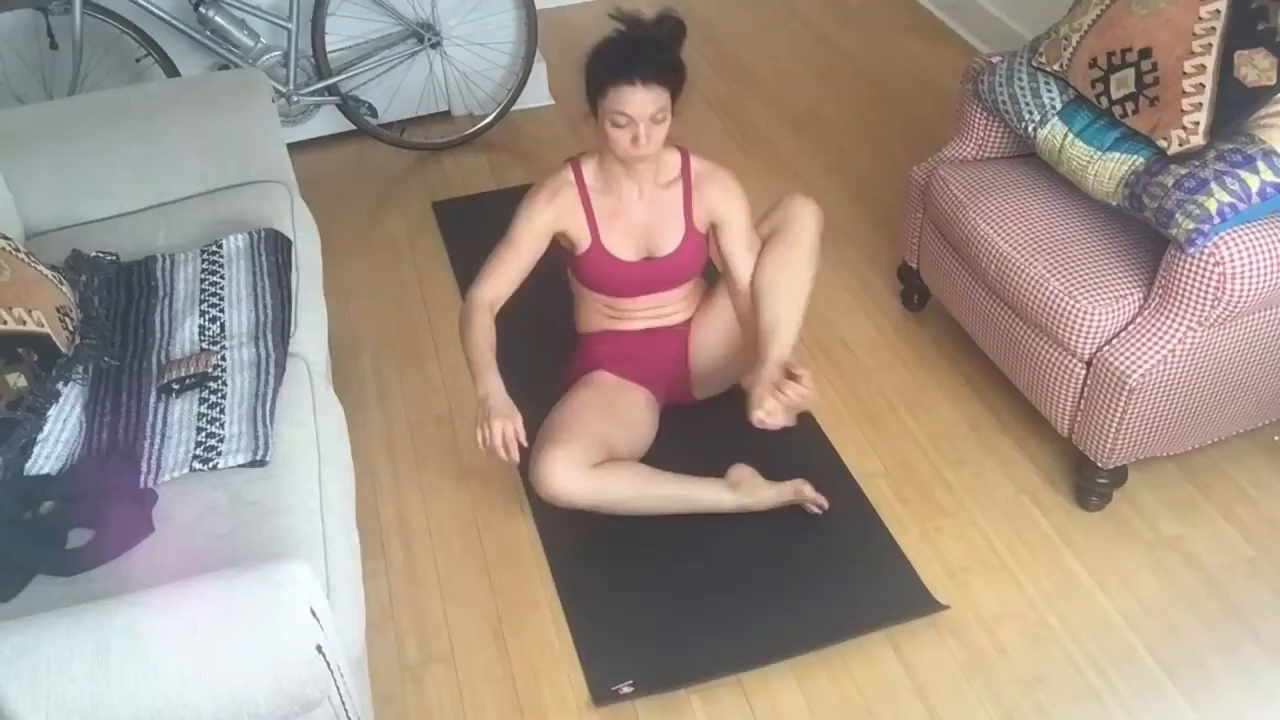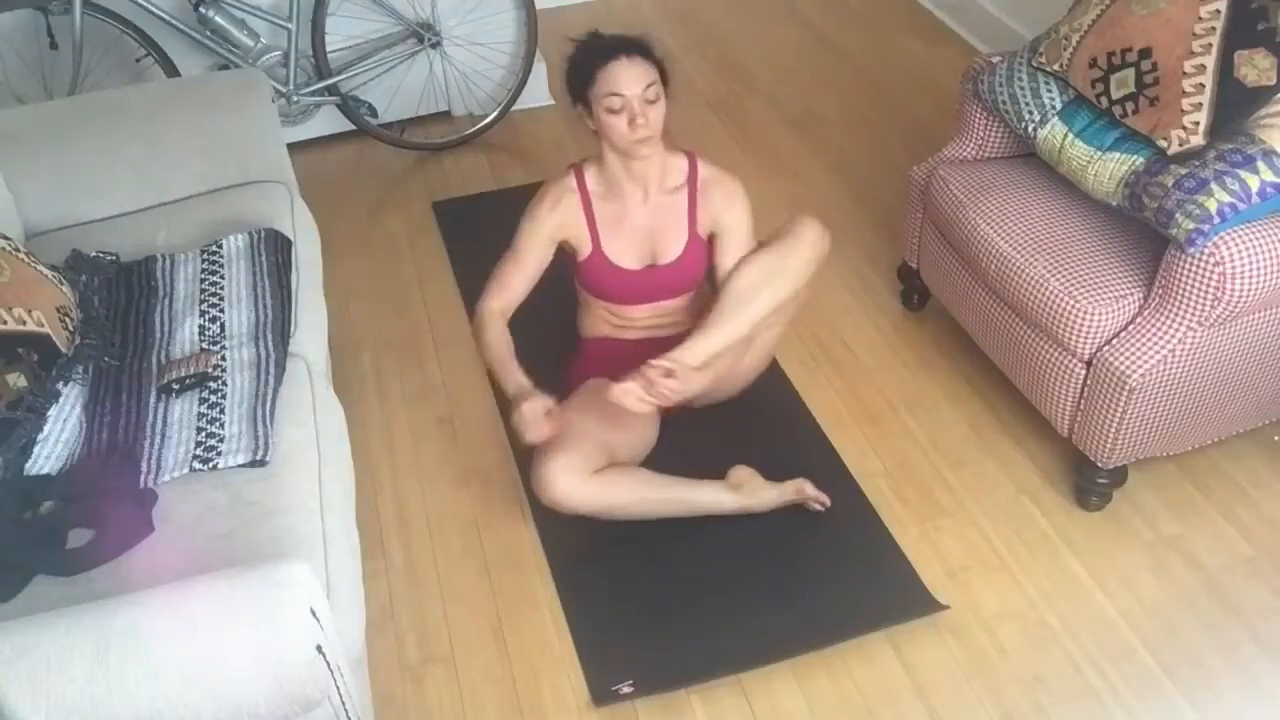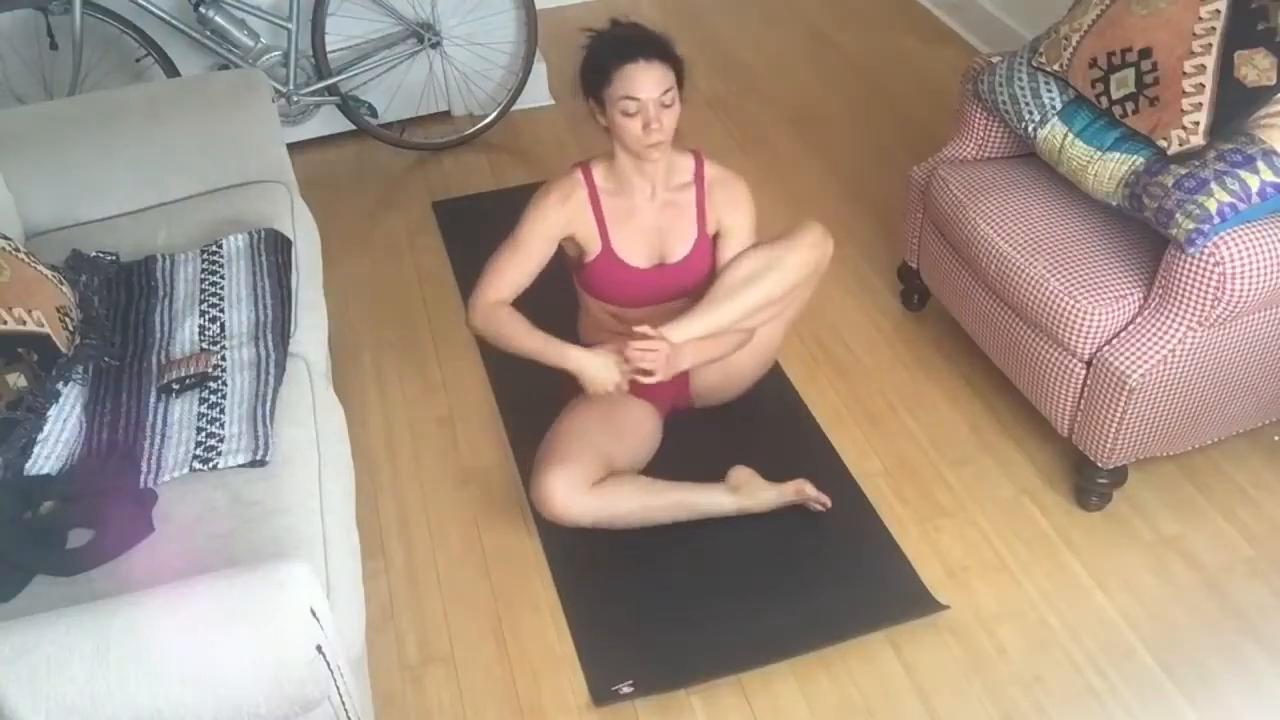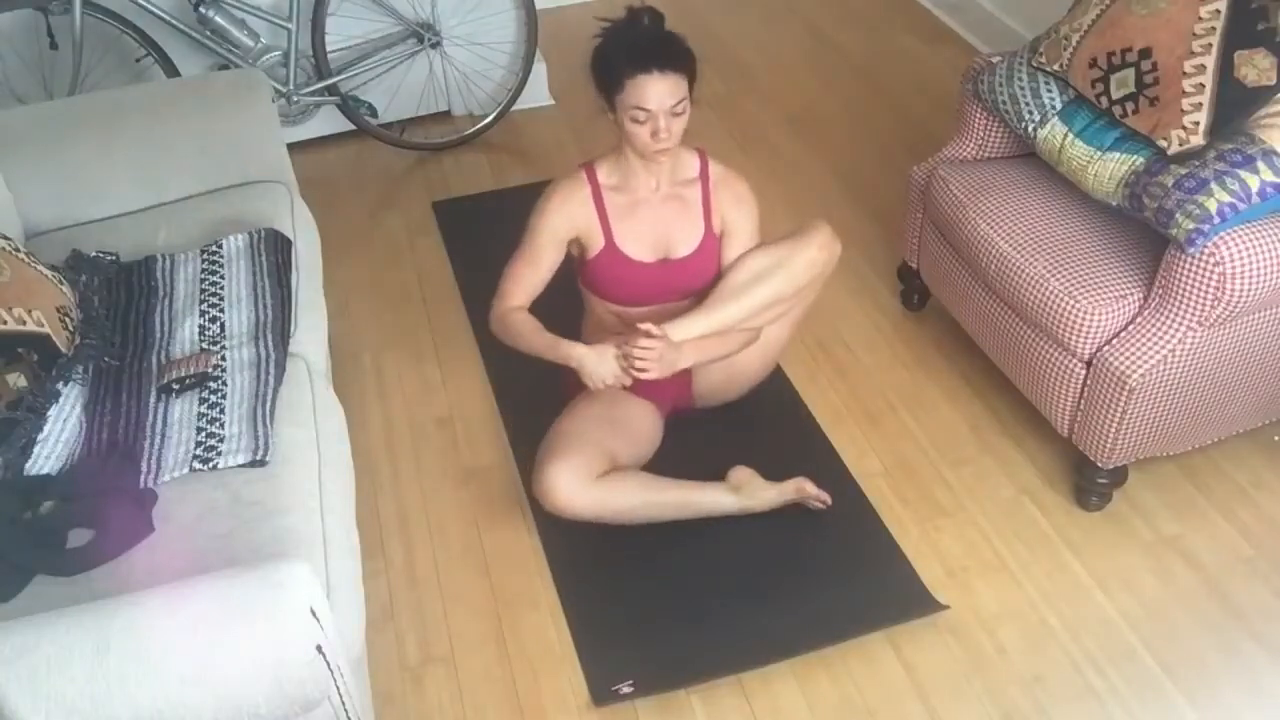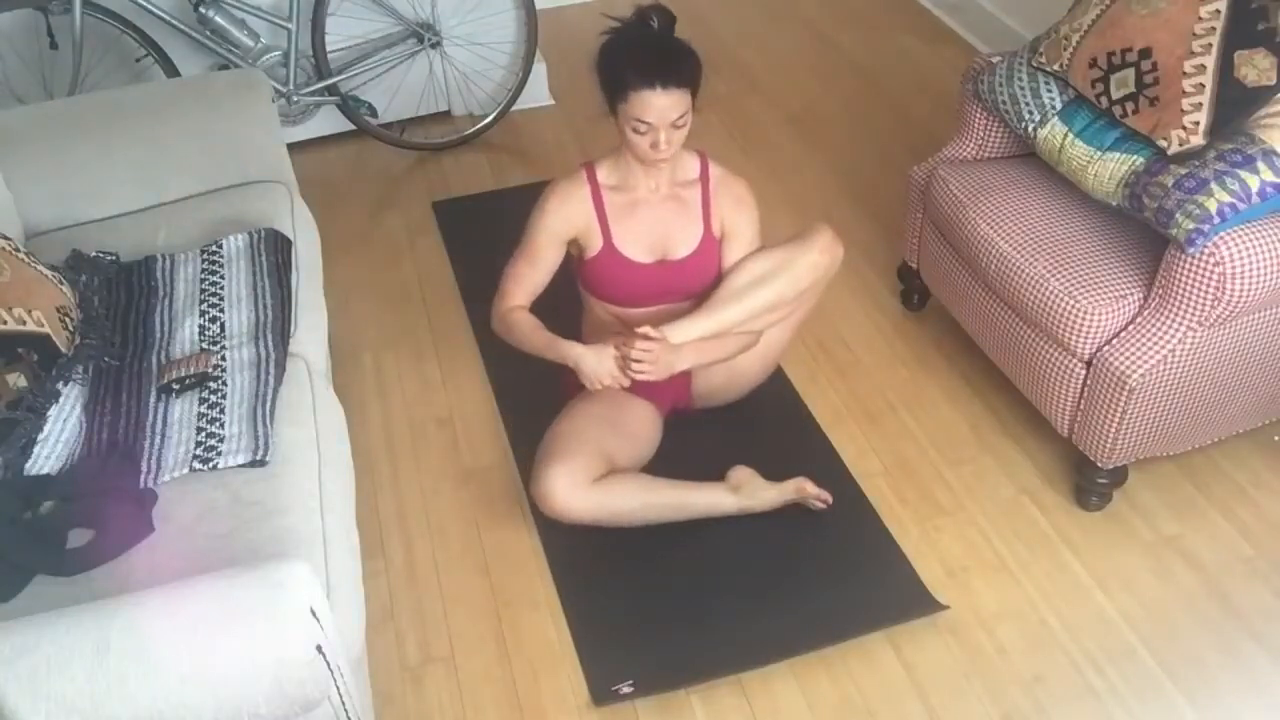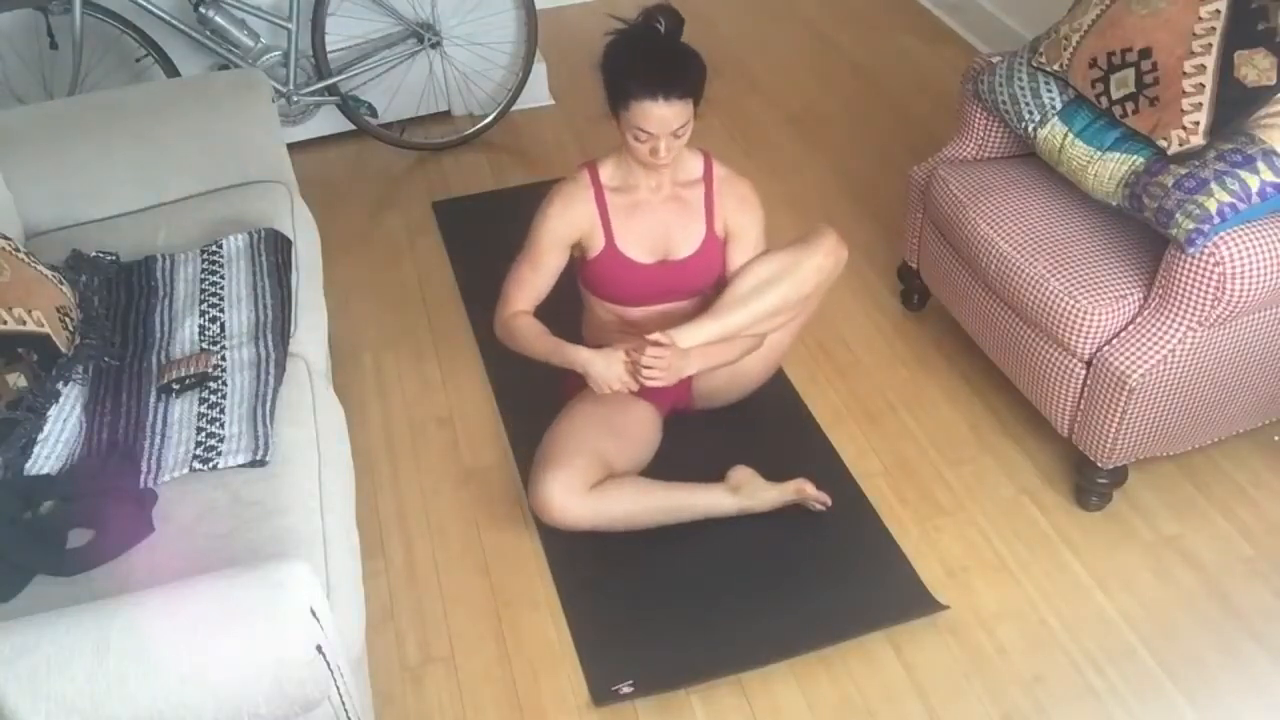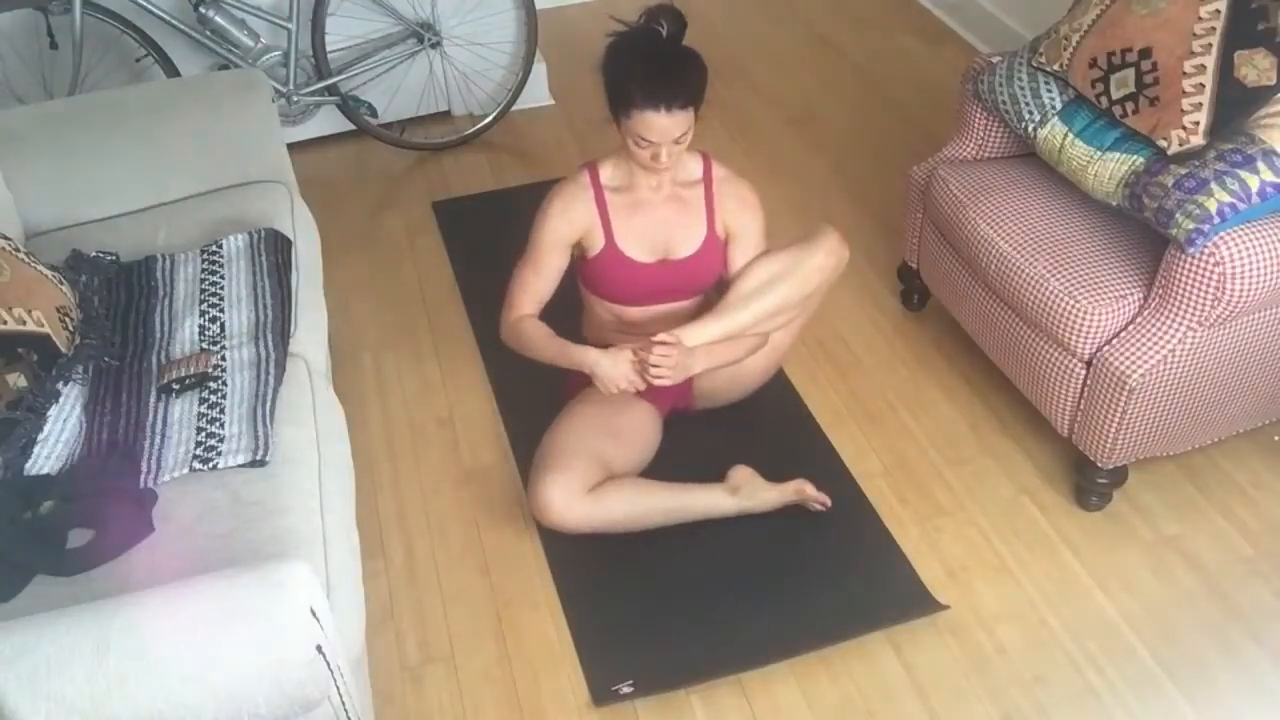
dt=0.4s
person 1, frame 1
left shoulder: (712, 186)
right shoulder: (560, 197)
left elbow: (753, 290)
right elbow: (481, 301)
left wrist: (770, 372)
right wrist: (491, 391)
left hip: (700, 351)
right hip: (615, 370)
left knee: (800, 213)
right knee: (555, 475)
left ankle: (768, 379)
right ankle: (737, 495)
person 1, frame 2
left shoulder: (717, 191)
right shoulder: (563, 204)
left elbow: (740, 307)
right elbow: (490, 311)
left wrist: (680, 370)
right wrist: (520, 391)
left hip: (701, 365)
right hip: (614, 373)
left knee: (807, 236)
right knee: (557, 481)
left ankle: (673, 370)
right ankle: (737, 496)
person 1, frame 3
left shoulder: (723, 191)
right shoulder: (568, 201)
left elbow: (740, 324)
right elbow: (484, 308)
left wrist: (676, 352)
right wrist: (577, 359)
left hip: (703, 367)
right hip: (618, 384)
left knee: (812, 243)
right knee: (557, 496)
left ankle: (666, 341)
right ankle: (736, 496)
person 1, frame 4
left shoulder: (727, 191)
right shoulder: (572, 201)
left elbow: (746, 323)
right elbow: (505, 313)
left wrist: (677, 349)
right wrist: (577, 355)
left hip: (705, 366)
right hip: (620, 382)
left knee: (819, 243)
right knee: (559, 487)
left ankle: (670, 339)
right ankle: (738, 497)
person 1, frame 5
left shoulder: (728, 194)
right shoulder: (571, 201)
left elbow: (746, 326)
right elbow: (507, 311)
left wrist: (673, 351)
right wrist: (575, 354)
left hip: (706, 368)
right hip: (621, 384)
left knee: (822, 247)
right knee: (558, 491)
left ankle: (667, 338)
right ankle: (737, 496)
person 1, frame 6
left shoulder: (731, 194)
right shoulder: (575, 202)
left elbow: (750, 323)
right elbow: (511, 318)
left wrist: (682, 355)
right wrist: (584, 360)
left hip: (706, 369)
right hip: (619, 382)
left knee: (826, 250)
right knee: (555, 499)
left ankle: (675, 347)
right ankle: (736, 496)
person 1, frame 7
left shoulder: (731, 195)
right shoulder: (574, 202)
left elbow: (754, 326)
right elbow: (516, 322)
left wrist: (689, 354)
right wrist: (592, 359)
left hip: (707, 370)
right hip: (620, 382)
left knee: (827, 250)
right knee: (555, 502)
left ankle: (681, 350)
right ankle: (736, 496)
